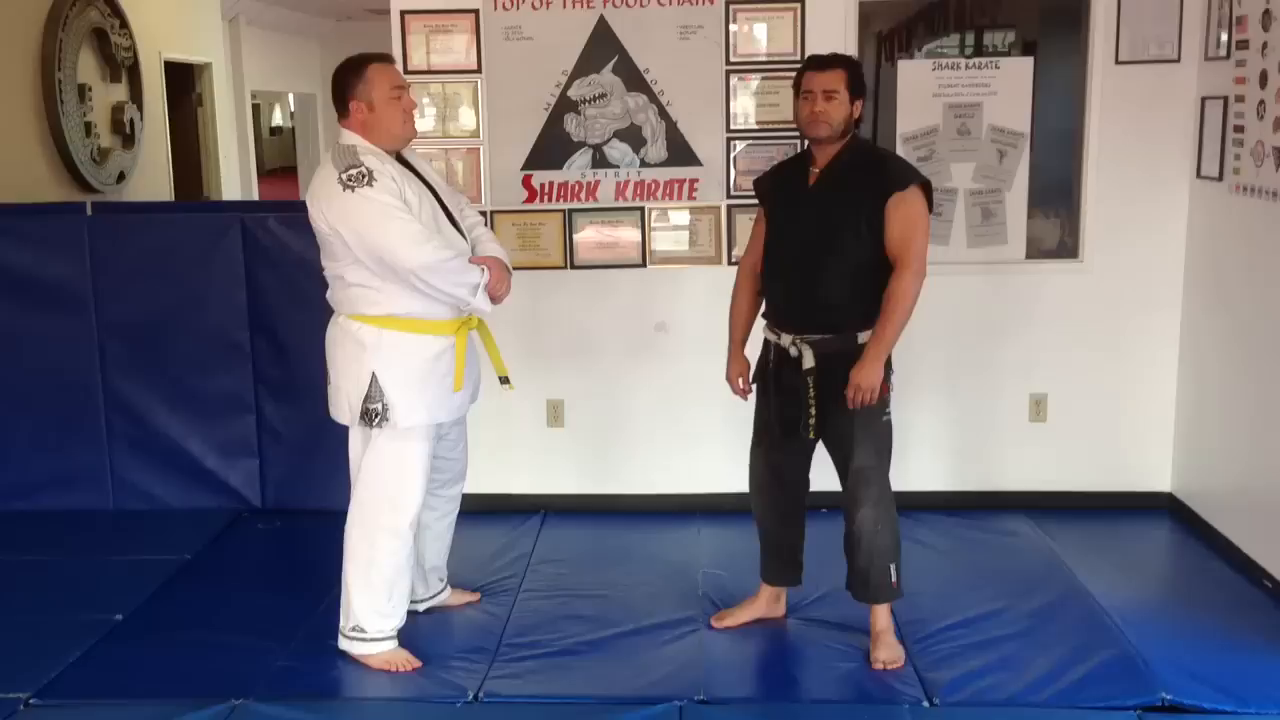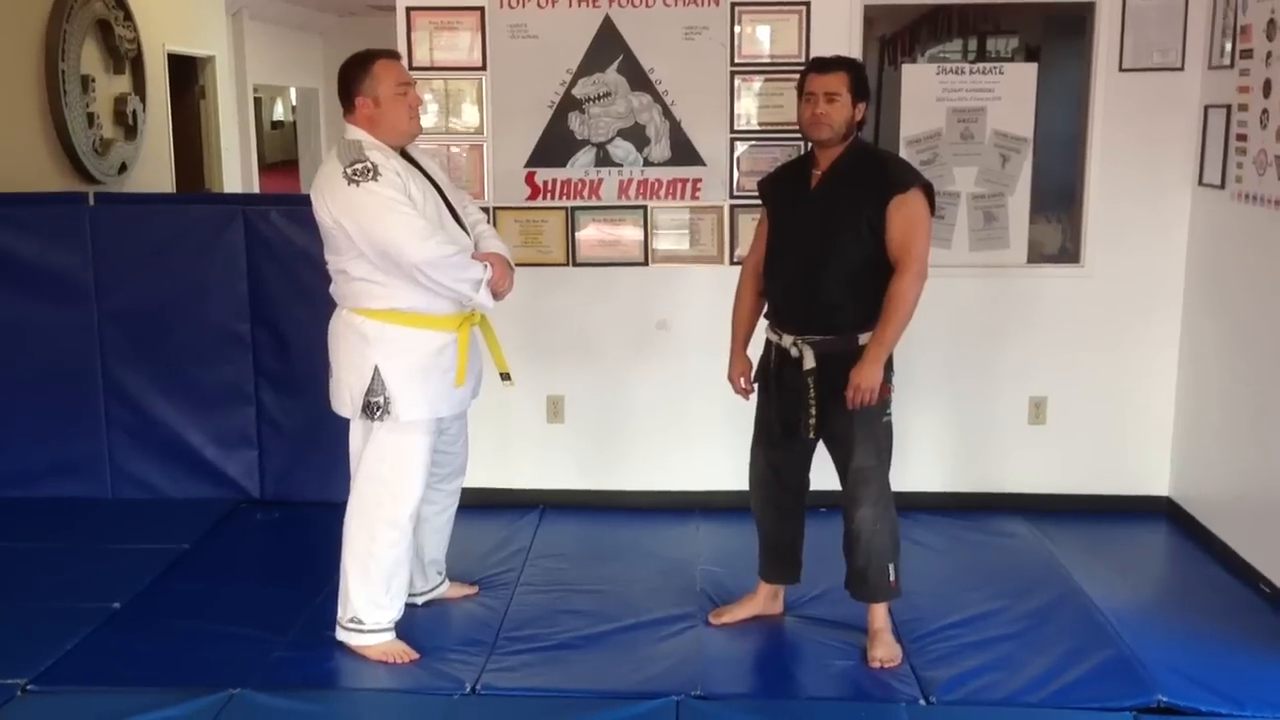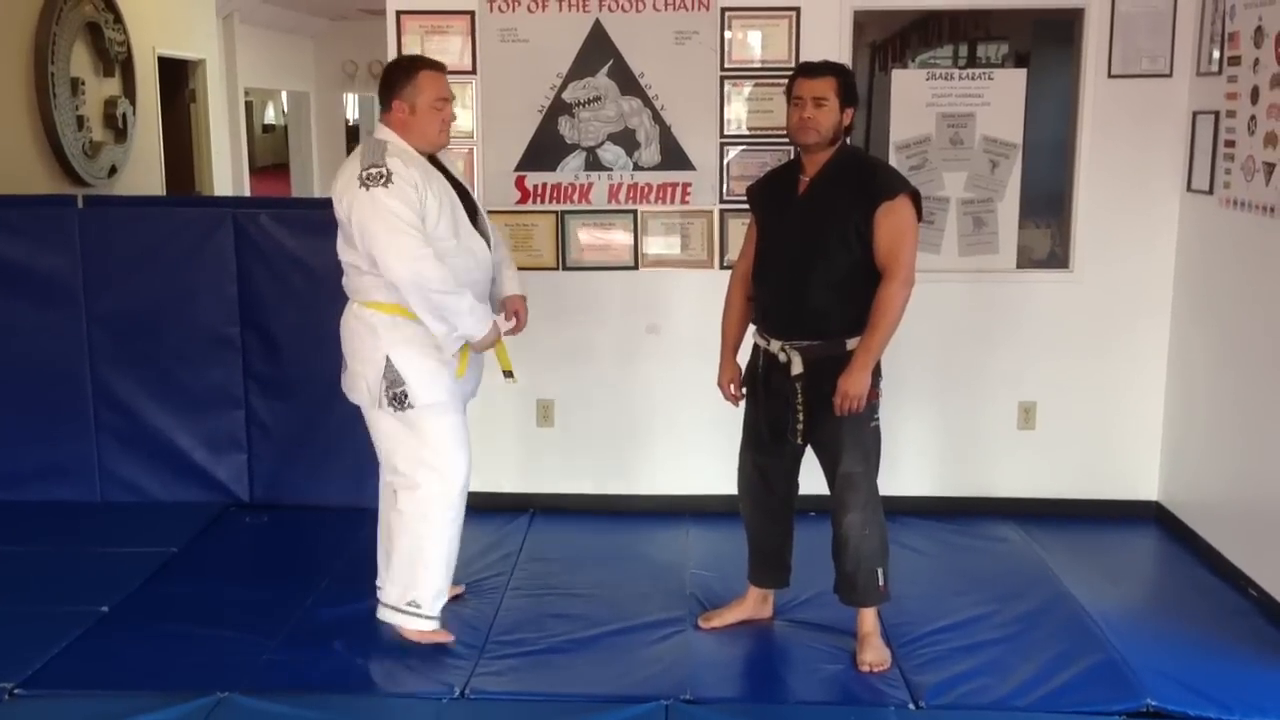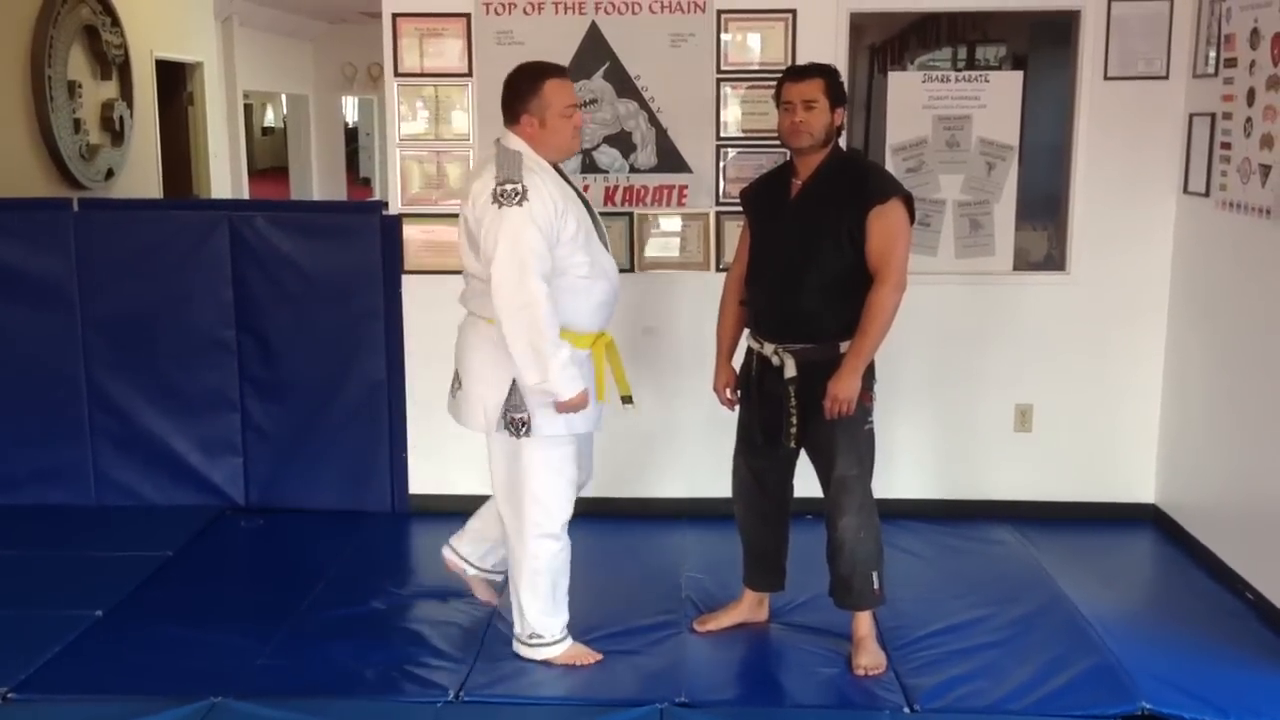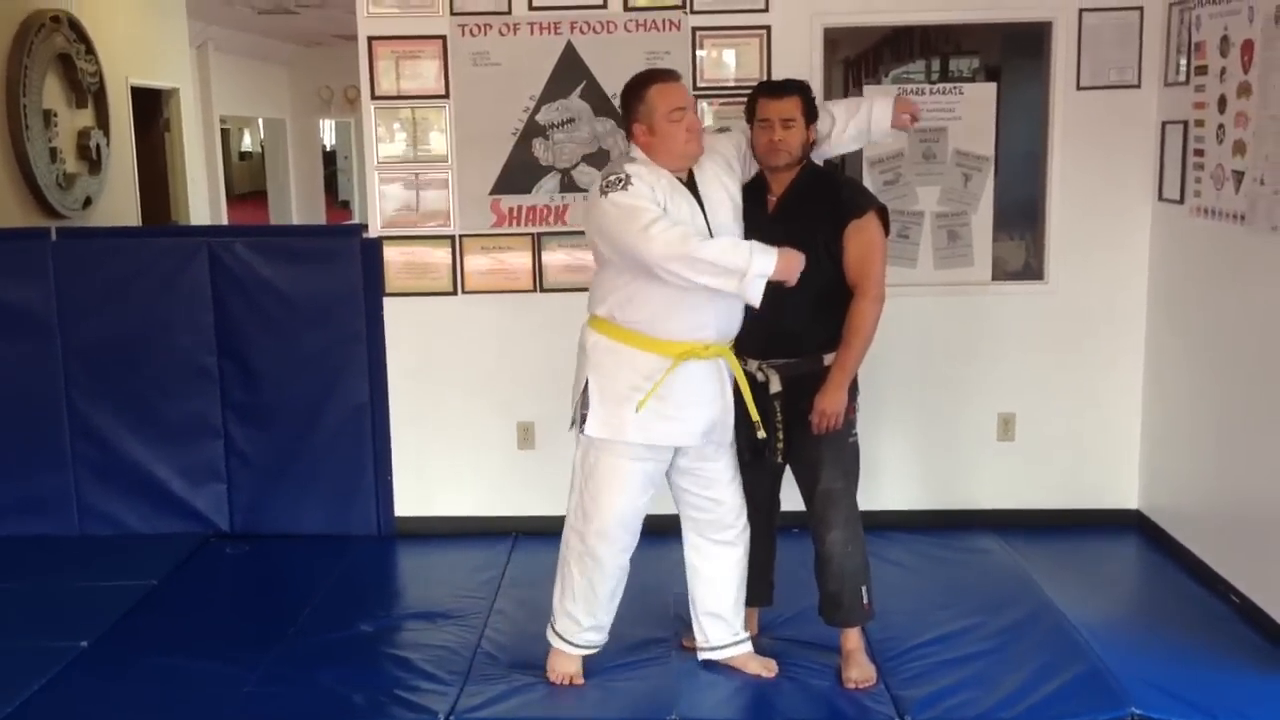
dt=0.7s
person 1, frame 1
left shoulder: (889, 178)
right shoulder: (778, 182)
left elbow: (908, 268)
right elbow: (752, 268)
left wrist: (874, 358)
right wrist: (736, 347)
left hip: (850, 360)
right hip: (783, 358)
left knee: (866, 492)
right knee: (773, 481)
left ankle: (882, 621)
right ankle: (771, 595)
person 1, frame 2
left shoulder: (892, 180)
right shoulder: (782, 184)
left elbow: (910, 270)
right elbow: (755, 269)
left wrist: (874, 358)
right wrist: (738, 348)
left hip: (851, 361)
right hip: (784, 359)
left knee: (866, 492)
right knee: (773, 479)
left ankle: (878, 619)
right ankle: (770, 591)
person 1, frame 3
left shoulder: (878, 186)
right shoulder: (770, 189)
left elbow: (897, 277)
right elbow: (745, 274)
left wrist: (862, 364)
right wrist: (729, 354)
left hip: (840, 365)
right hip: (772, 363)
left knee: (854, 497)
right knee: (761, 484)
left ankle: (868, 624)
right ankle: (759, 595)
person 1, frame 4
left shoulder: (871, 188)
right shoulder: (764, 192)
left elbow: (889, 281)
right elbow: (740, 278)
left wrist: (853, 369)
right wrist: (724, 359)
left hip: (833, 368)
right hip: (766, 366)
left knee: (849, 500)
right knee: (757, 486)
left ankle: (864, 628)
right ankle: (755, 598)
person 1, frame 5
left shoulder: (846, 201)
right shoulder: (737, 203)
left elbow: (868, 293)
left wrist: (836, 383)
left hip: (818, 381)
right hip: (748, 378)
left knee: (832, 514)
right knee: (742, 506)
left ankle: (853, 642)
right ankle: (746, 619)
person 2, frame 1
left shoulder: (407, 164)
right shoulder: (346, 179)
left elbow: (466, 219)
right elbow: (417, 258)
left wrist: (494, 261)
right wrist: (481, 288)
left hip: (434, 351)
right hip: (389, 358)
left knee: (441, 478)
right knee: (390, 495)
left ankle: (426, 586)
right ankle: (367, 630)
person 2, frame 2
left shoulder: (411, 160)
right shoulder: (352, 173)
left elbow: (469, 217)
right elbow: (420, 253)
left wrist: (496, 257)
right wrist: (483, 283)
left hip: (436, 346)
right hip: (391, 351)
left knee: (441, 472)
right knee: (390, 487)
left ankle: (425, 579)
right ankle: (365, 621)
person 2, frame 3
left shoulder: (426, 166)
right shoulder: (376, 173)
left elbow: (475, 240)
right elbow: (411, 267)
left wrist: (505, 292)
right wrist: (470, 327)
left hip: (435, 343)
right hip: (404, 348)
left knee: (414, 471)
right knee: (437, 473)
left ankle: (404, 583)
right ankle: (411, 605)
person 2, frame 4
left shoulder: (537, 171)
right shoulder: (513, 186)
right elbow: (520, 295)
right wrist: (559, 379)
left hip: (554, 358)
right hip: (525, 369)
left knee: (561, 480)
right knee: (541, 507)
left ankle: (474, 553)
right ankle: (541, 634)
person 2, frame 5
left shoulder: (720, 157)
right shoulder: (620, 189)
right elbow: (670, 250)
left wrist: (879, 114)
right wrist: (768, 261)
left hip: (704, 380)
right hip: (632, 380)
left knee: (720, 519)
right knee: (605, 522)
left ankle: (723, 639)
right ankle: (571, 638)
